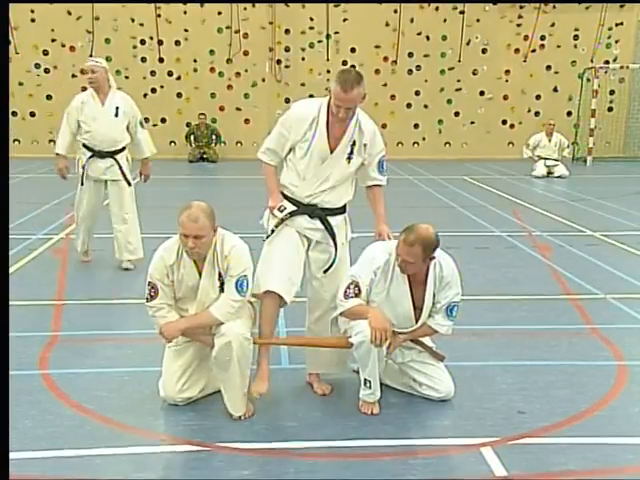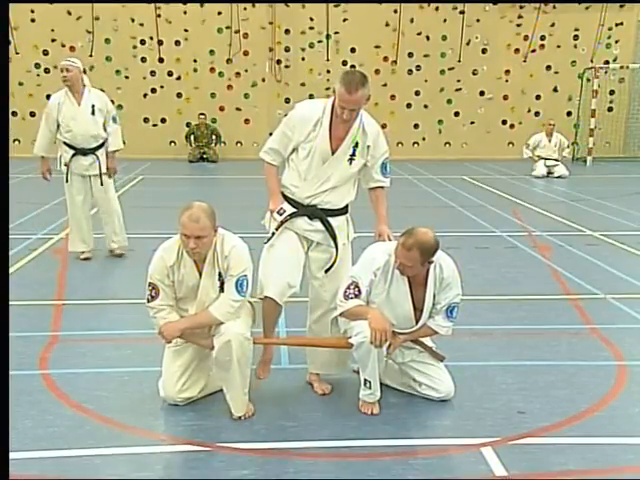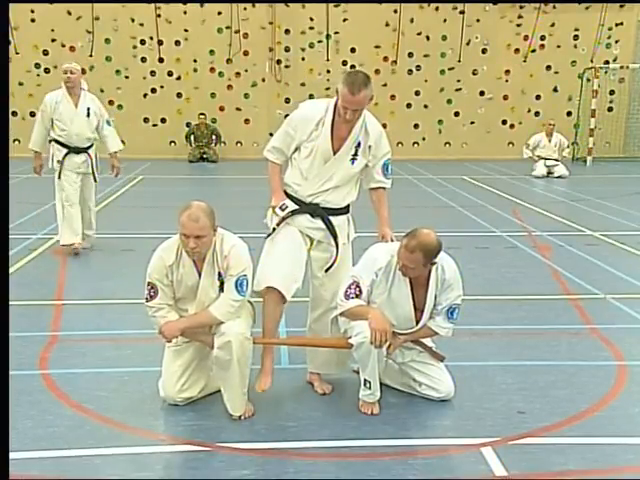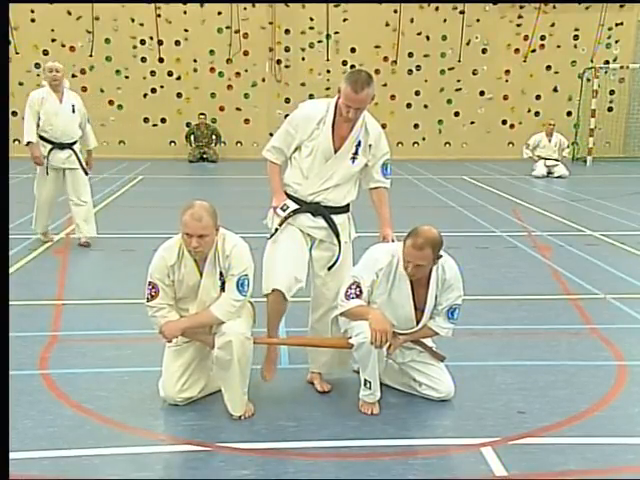
dt=0.5s
person 1, frame 1
left shoulder: (368, 132)
right shoulder: (301, 113)
left elbow: (373, 179)
right elbow: (268, 155)
left wrist: (380, 222)
right wrist: (275, 196)
left hip: (333, 223)
right hip: (291, 214)
left knee: (329, 299)
right knee: (275, 283)
left ankle: (317, 369)
right ankle: (263, 363)
person 1, frame 2
left shoulder: (371, 133)
right shoulder: (304, 114)
left elbow: (376, 180)
right elbow: (271, 155)
left wrist: (381, 222)
right wrist: (274, 197)
left hip: (333, 222)
right hip: (290, 214)
left knee: (328, 298)
right knee: (274, 285)
left ankle: (317, 370)
right ankle: (267, 349)
person 1, frame 3
left shoulder: (374, 133)
right shoulder: (308, 114)
left elbow: (377, 181)
right elbow: (275, 153)
left wrist: (384, 224)
right wrist: (277, 195)
left hip: (335, 220)
right hip: (293, 211)
left knee: (330, 298)
right knee: (276, 281)
left ankle: (317, 369)
right ankle: (267, 358)
person 1, frame 4
left shoulder: (373, 134)
right shoulder: (308, 113)
left elbow: (377, 181)
right elbow: (274, 153)
left wrist: (385, 226)
right wrist: (278, 195)
left hip: (335, 220)
right hip: (294, 211)
left knee: (330, 297)
right knee: (280, 283)
left ankle: (318, 368)
right ankle: (270, 352)
person 2, frame 1
left shoulder: (235, 249)
right shoulder: (165, 256)
left elbow: (231, 305)
right elbow: (159, 309)
left wrist: (182, 324)
right wrist: (206, 340)
left hip: (228, 314)
right hip: (186, 327)
left knee: (234, 338)
right knee: (174, 394)
left ankle: (239, 399)
right ankle: (217, 367)
person 2, frame 2
left shoulder: (235, 249)
right shoulder: (164, 256)
left elbow: (231, 305)
right elbow: (160, 311)
left wrist: (182, 324)
right wrist: (206, 342)
left hip: (228, 314)
right hip: (185, 329)
left knee: (234, 336)
right knee: (174, 395)
left ankle: (239, 399)
right ankle: (219, 368)
person 2, frame 3
left shoulder: (234, 249)
right shoulder: (164, 256)
left elbow: (231, 305)
right elbow: (159, 309)
left wrist: (181, 324)
right wrist: (208, 340)
left hip: (227, 314)
right hip: (185, 327)
left knee: (234, 336)
right knee: (173, 394)
left ankle: (239, 399)
right ankle: (215, 367)
person 2, frame 4
left shoulder: (236, 249)
right shoulder: (166, 255)
left elbow: (232, 304)
right elbow: (159, 309)
left wrist: (182, 324)
right wrist: (208, 339)
left hip: (227, 315)
right hip: (186, 328)
left knee: (234, 336)
right knee: (173, 394)
left ankle: (239, 399)
right ankle: (219, 369)
person 3, frame 1
left shoulder: (124, 101)
right shoulder: (80, 101)
left elbow: (138, 130)
right elbow: (68, 129)
left wrist: (145, 161)
right wrist: (61, 157)
left hip: (117, 162)
right hip: (90, 162)
left knee: (124, 211)
right knee: (85, 209)
left ankle: (128, 255)
right ankle: (84, 246)
person 3, frame 2
left shoulder: (99, 97)
right shoulder: (56, 100)
left elbow: (112, 127)
right elbow: (48, 131)
left wrist: (112, 157)
right wrist: (44, 160)
left hip: (98, 158)
right hip: (72, 160)
left knee: (109, 204)
right knee: (78, 205)
left ankle: (116, 243)
right ankle: (83, 246)
person 3, frame 3
left shoulder: (92, 101)
right shoulder: (52, 99)
left elbow: (106, 128)
right elbow: (41, 128)
left wrist: (114, 157)
right wrist: (37, 156)
left hip: (87, 157)
right hip: (64, 157)
left knee: (87, 201)
right knee: (68, 199)
left ankle: (85, 237)
right ankle: (73, 240)
person 3, frame 4
left shoulder: (74, 98)
right shoulder: (37, 96)
left elbow: (85, 125)
right elbow: (30, 123)
left wrist: (89, 153)
right wrist: (33, 147)
left hip: (72, 153)
right hip: (48, 153)
left knee: (82, 194)
right knee: (46, 196)
left ankle: (85, 234)
right ankle: (43, 229)
person 4, frame 1
left shoulder: (446, 269)
right shoulder: (376, 255)
left elbow: (442, 320)
right elbow: (345, 303)
left wrist: (403, 337)
right wrist: (372, 313)
left hip: (412, 338)
right hip: (372, 326)
left knee: (443, 391)
right knee: (367, 334)
left ankle: (376, 369)
right ankle: (369, 393)
person 4, frame 2
left shoulder: (446, 270)
right shoulder: (377, 256)
left elbow: (442, 321)
right elbow: (345, 304)
left wrist: (402, 338)
right wrist: (372, 313)
left hip: (412, 339)
right hip: (370, 324)
left knee: (443, 390)
right knee: (368, 335)
left ankle: (378, 370)
right ankle: (369, 394)
person 4, frame 3
left shoulder: (448, 271)
right shoulder: (379, 256)
left elbow: (442, 322)
right elbow: (345, 303)
left wrist: (403, 338)
right wrist: (373, 313)
left hip: (412, 339)
right hip: (372, 324)
left knee: (443, 390)
right knee: (368, 335)
left ankle: (377, 370)
right ankle: (369, 394)
person 4, frame 4
left shoulder: (449, 272)
right shoulder: (379, 257)
left elbow: (442, 322)
right elbow: (346, 304)
left wrist: (403, 338)
right wrist: (374, 313)
left hip: (412, 341)
right hip: (371, 324)
left knee: (443, 391)
right knee: (368, 334)
left ankle: (378, 369)
right ankle: (369, 394)
